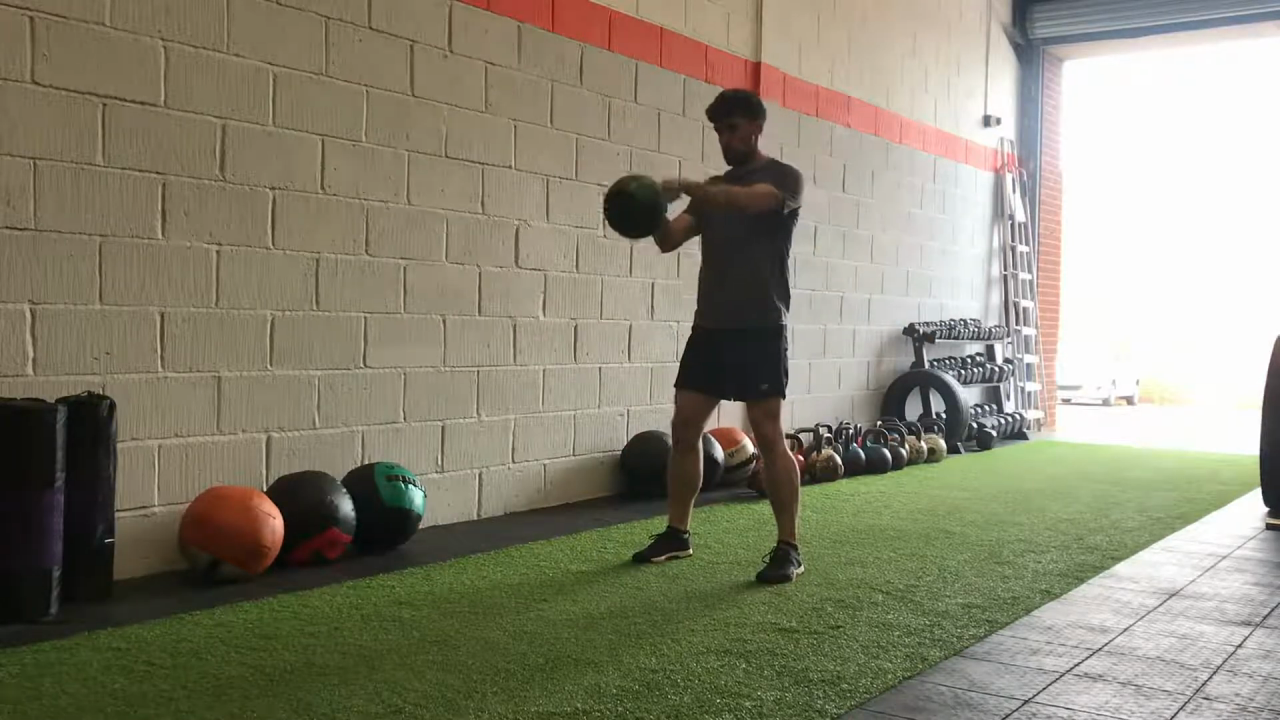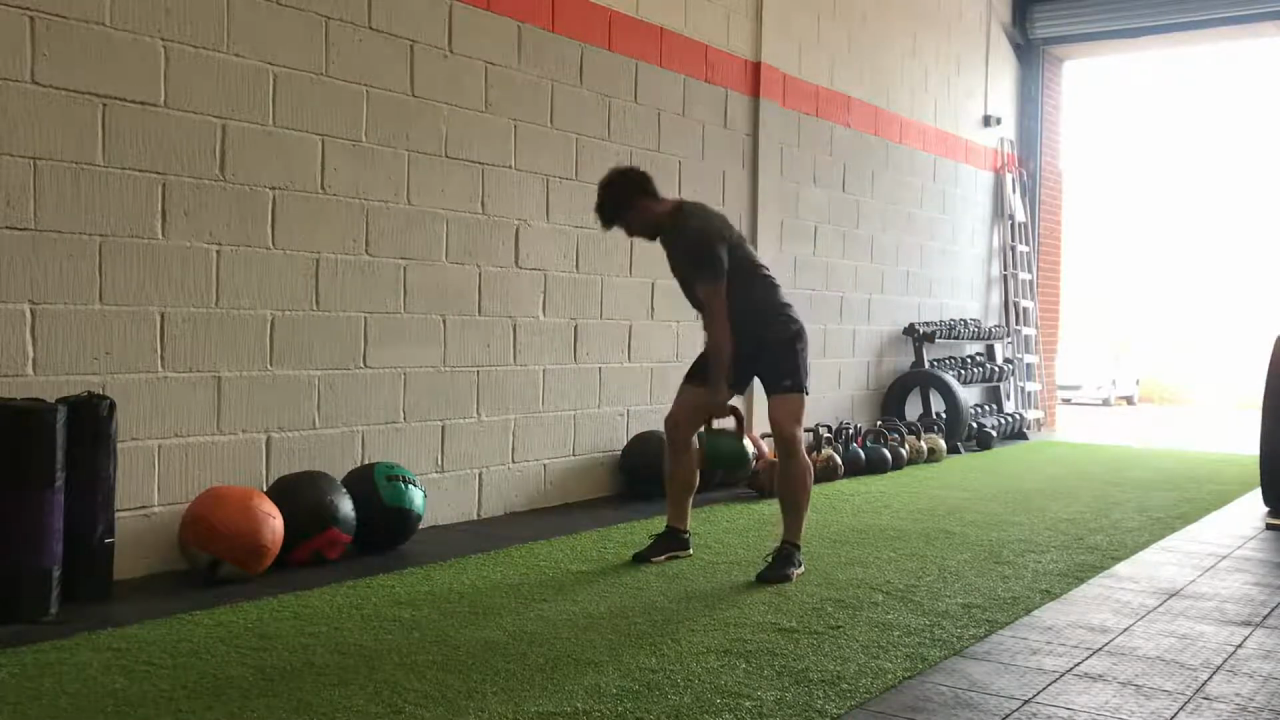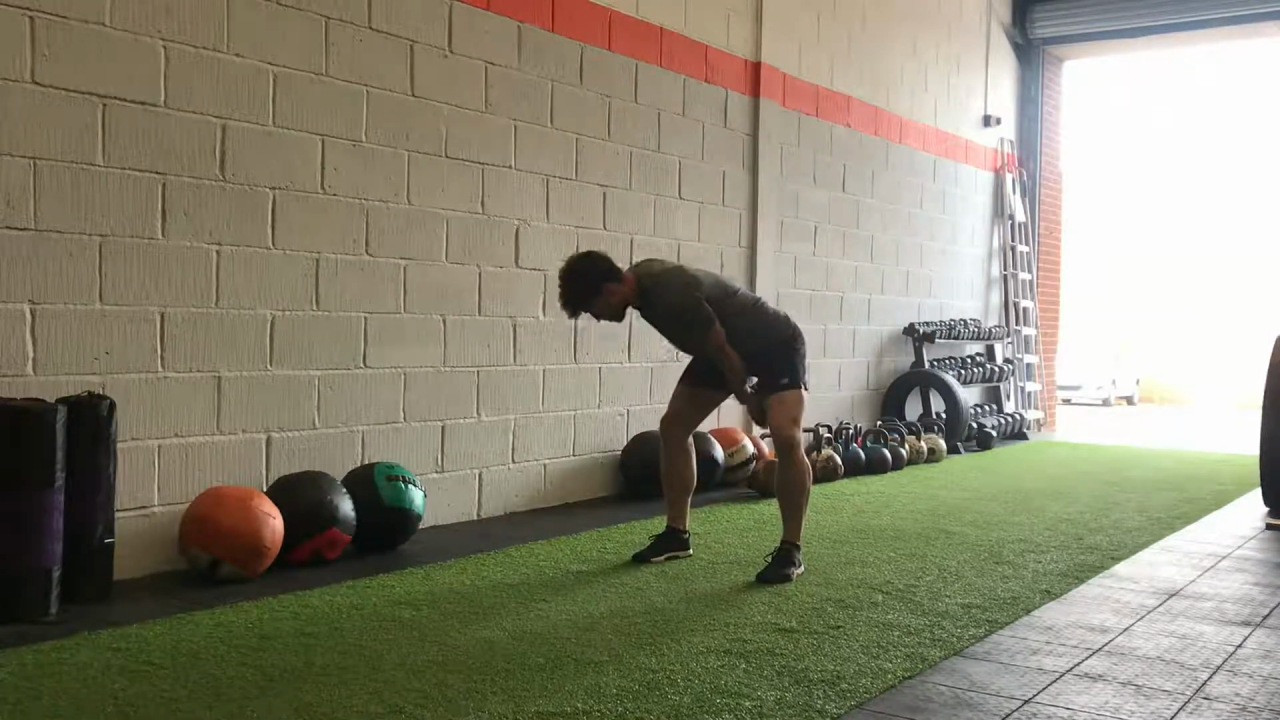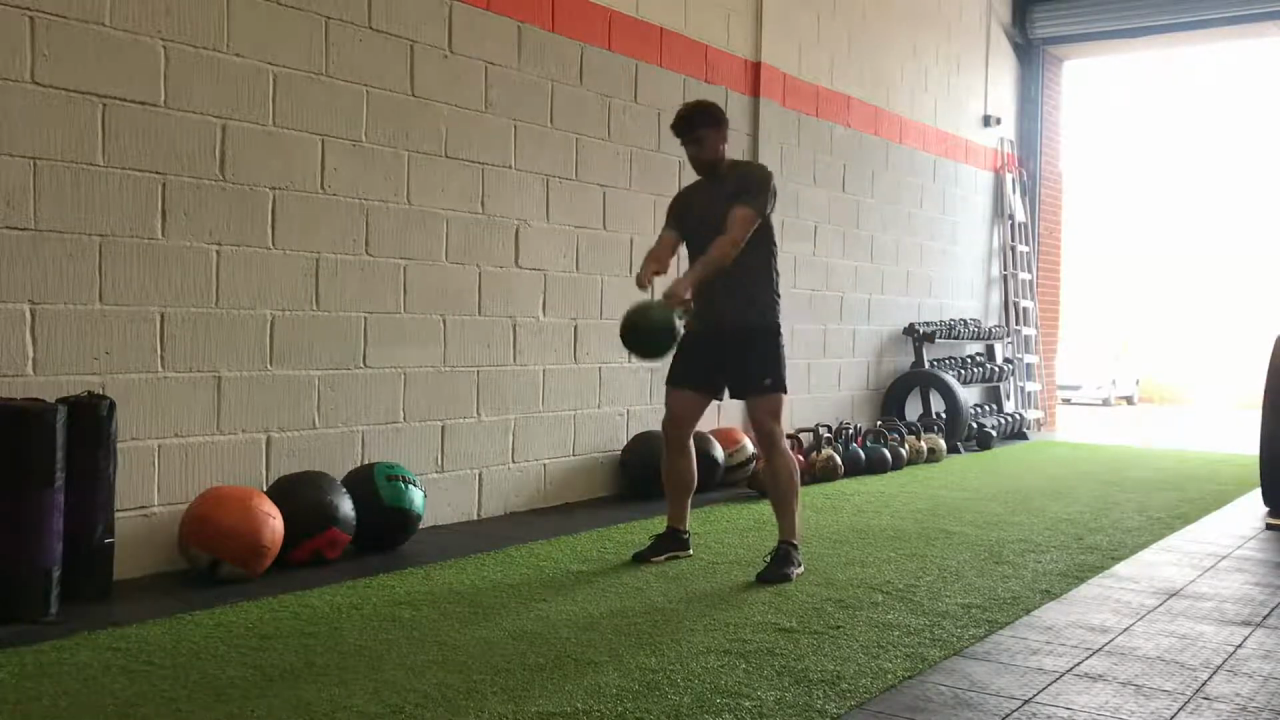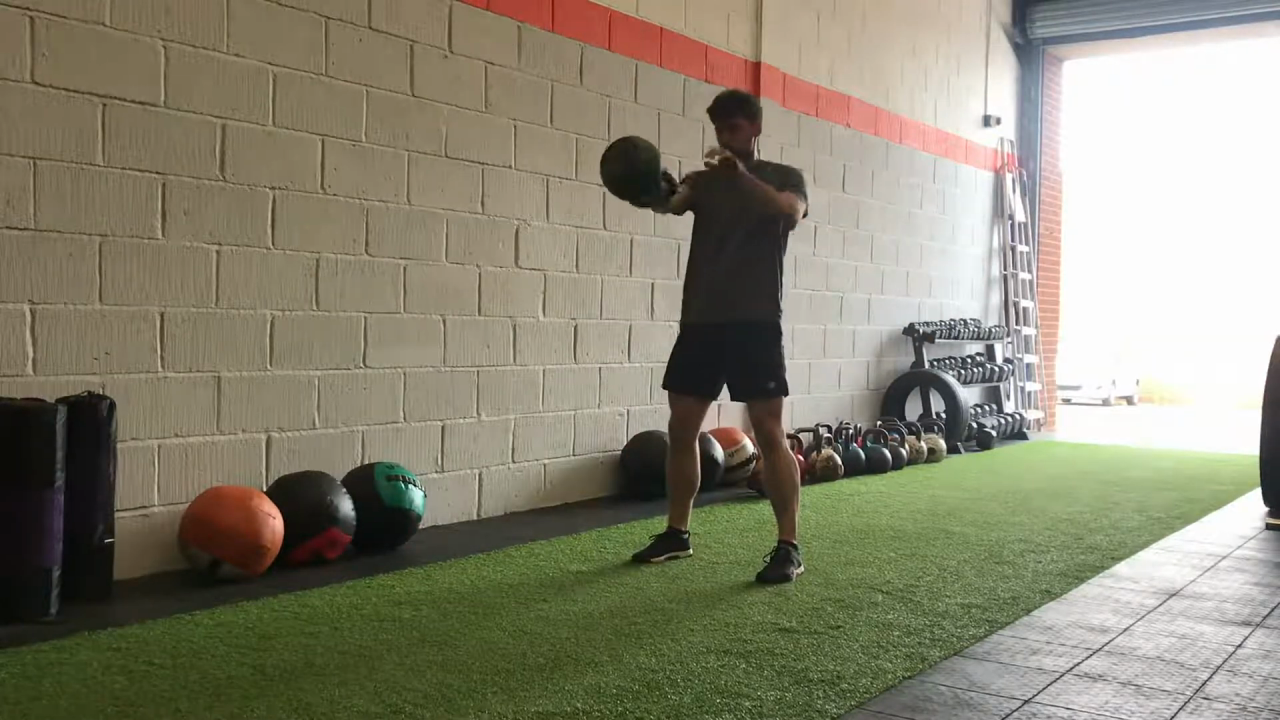
dt=0.4s
person 1, frame 1
left shoulder: (783, 177)
right shoulder: (713, 189)
left elbow: (753, 200)
right elbow: (668, 240)
left wrist: (685, 186)
left hip: (759, 327)
right hip: (710, 326)
left knee: (768, 436)
right knee: (683, 430)
left ankle: (789, 548)
right ankle: (677, 533)
person 1, frame 2
left shoulder: (698, 230)
right shoulder: (673, 227)
left elbow: (717, 317)
left wrist: (720, 387)
left hip: (776, 333)
right hip: (735, 336)
left knee: (787, 436)
right knee: (677, 424)
left ankle: (790, 550)
right ankle: (677, 533)
person 1, frame 3
left shoulder: (672, 298)
right shoulder: (641, 279)
left elbow: (723, 353)
left wrist: (748, 399)
left hip: (775, 344)
right hip: (731, 344)
left knee: (786, 436)
right knee: (672, 427)
left ankle: (790, 549)
right ankle: (677, 533)
person 1, frame 4
left shoulder: (754, 178)
right shoulder: (686, 198)
left elbow: (734, 240)
right elbow: (666, 245)
left wrist: (688, 281)
right wrist: (649, 268)
left hip: (754, 327)
right hip: (705, 324)
left knee: (768, 434)
right knee: (674, 426)
left ankle: (788, 547)
right ankle: (677, 533)
person 1, frame 5
left shoulder: (783, 177)
right shoulder: (704, 180)
left elbow: (791, 213)
right elbow: (671, 203)
left wrist: (743, 176)
left hip: (754, 324)
right hip: (699, 323)
left knee: (769, 435)
right knee: (681, 430)
left ankle: (788, 547)
right ankle: (677, 534)
